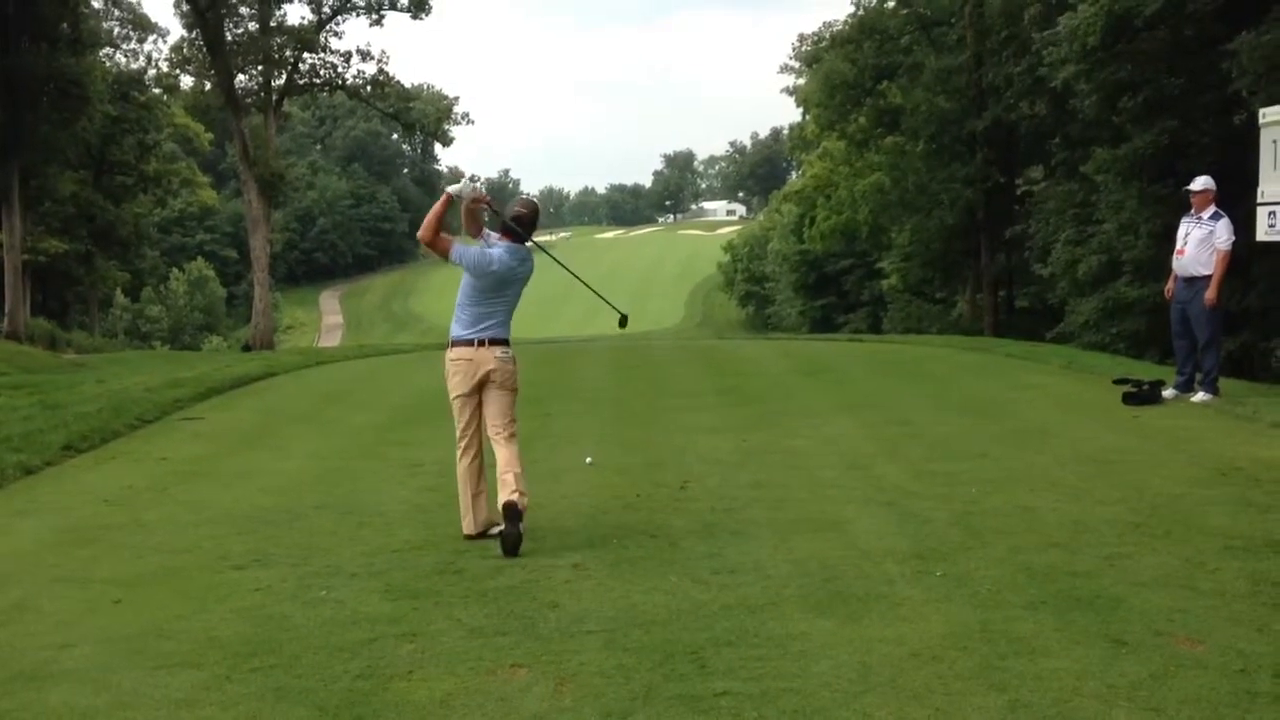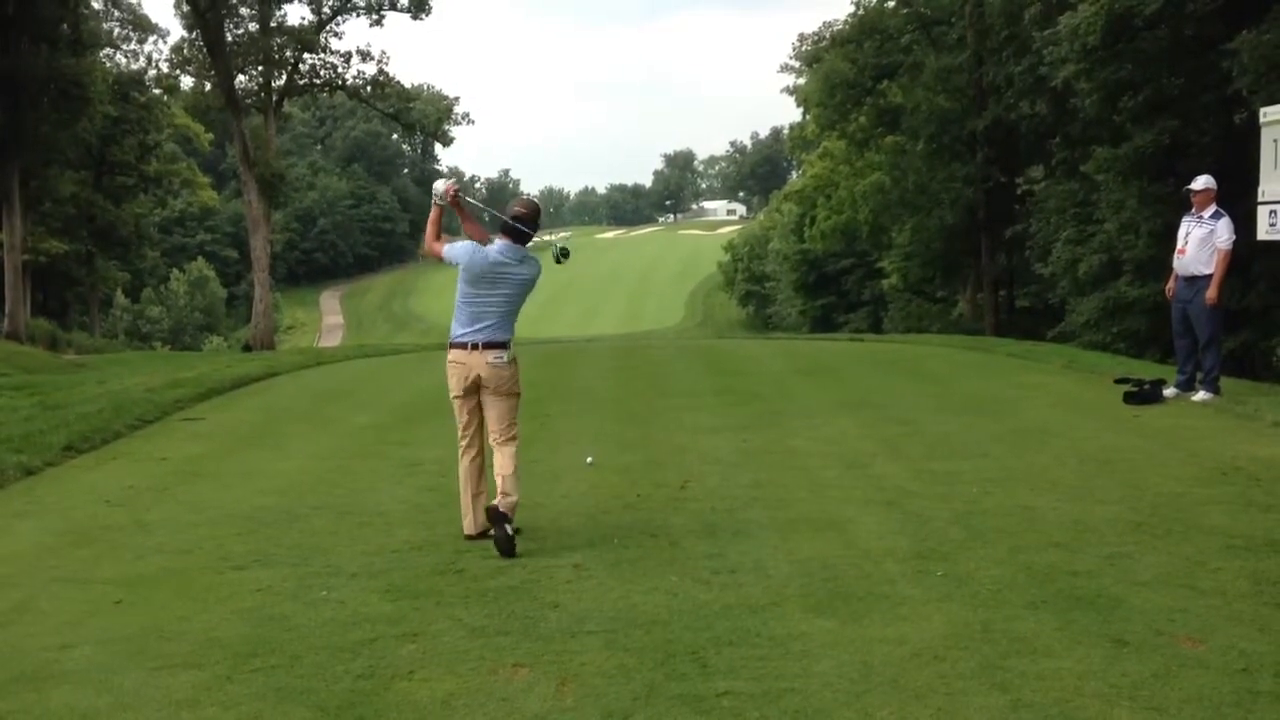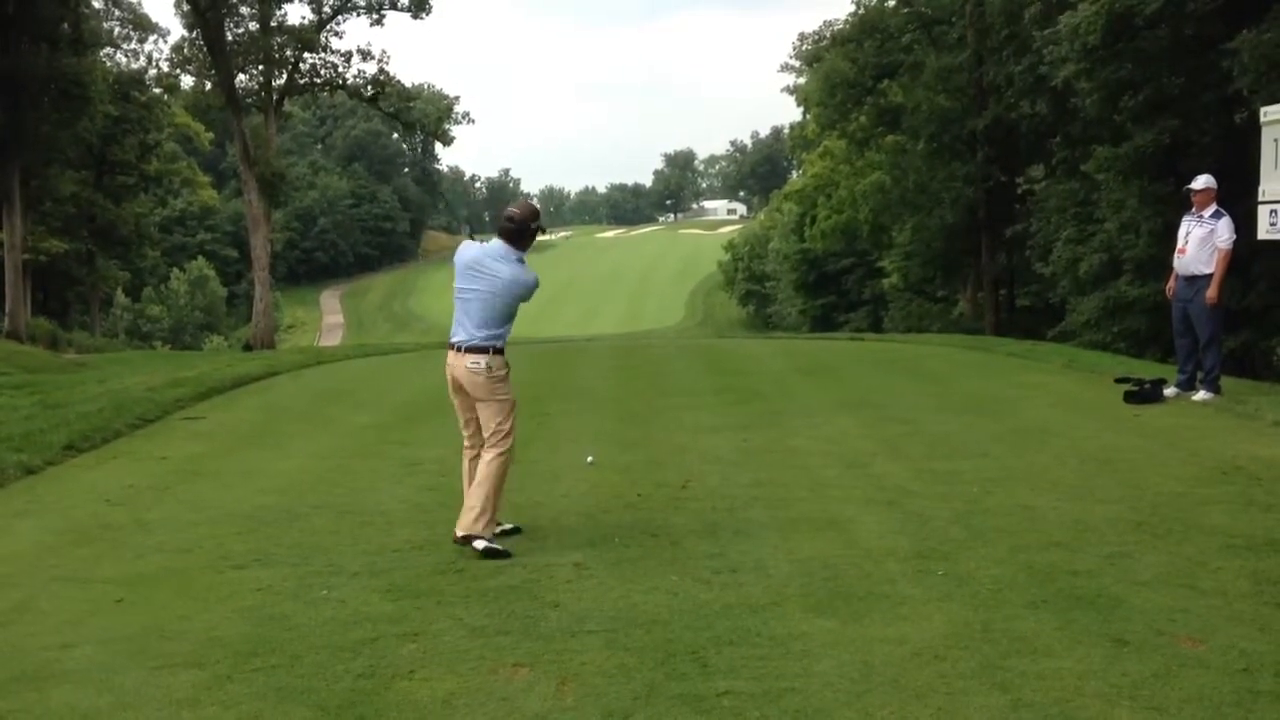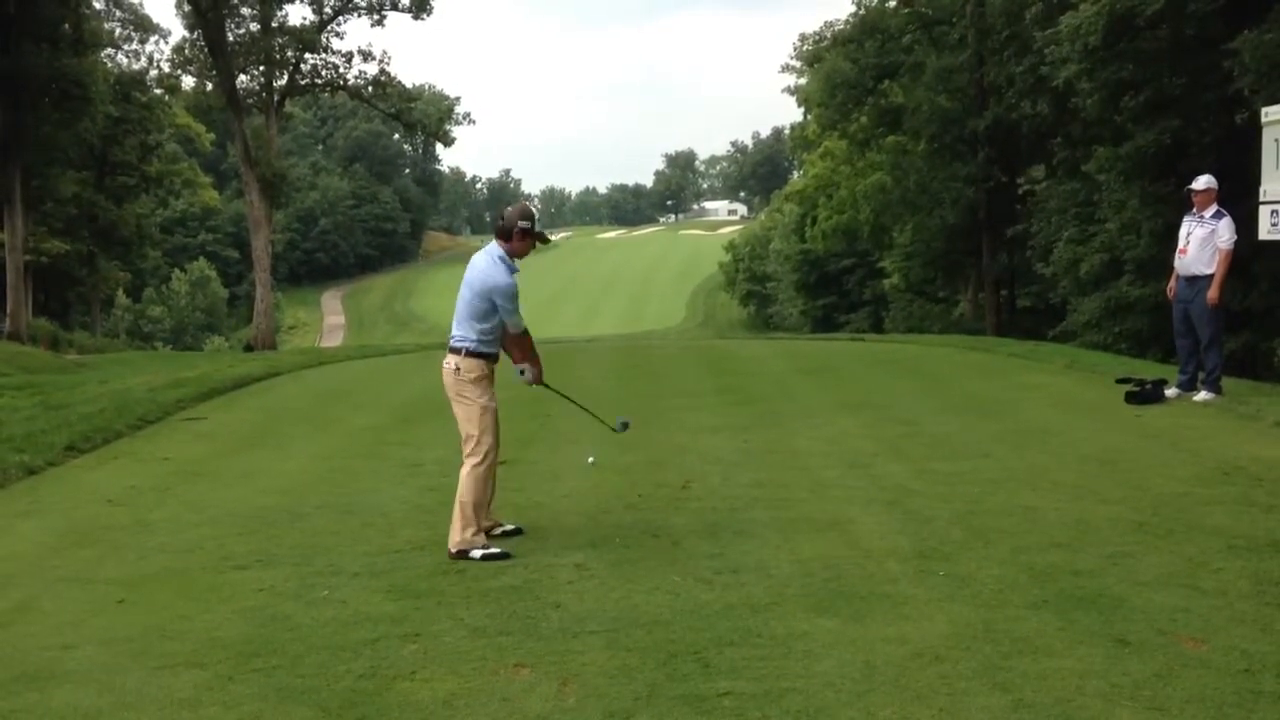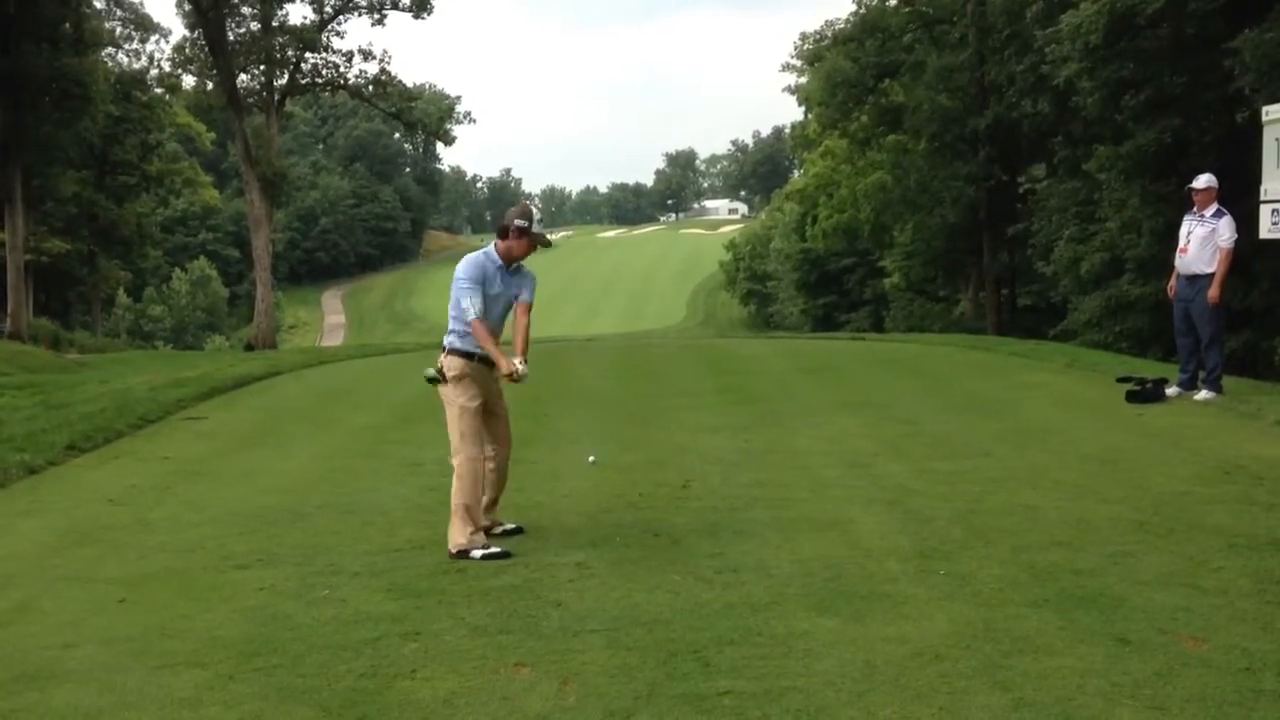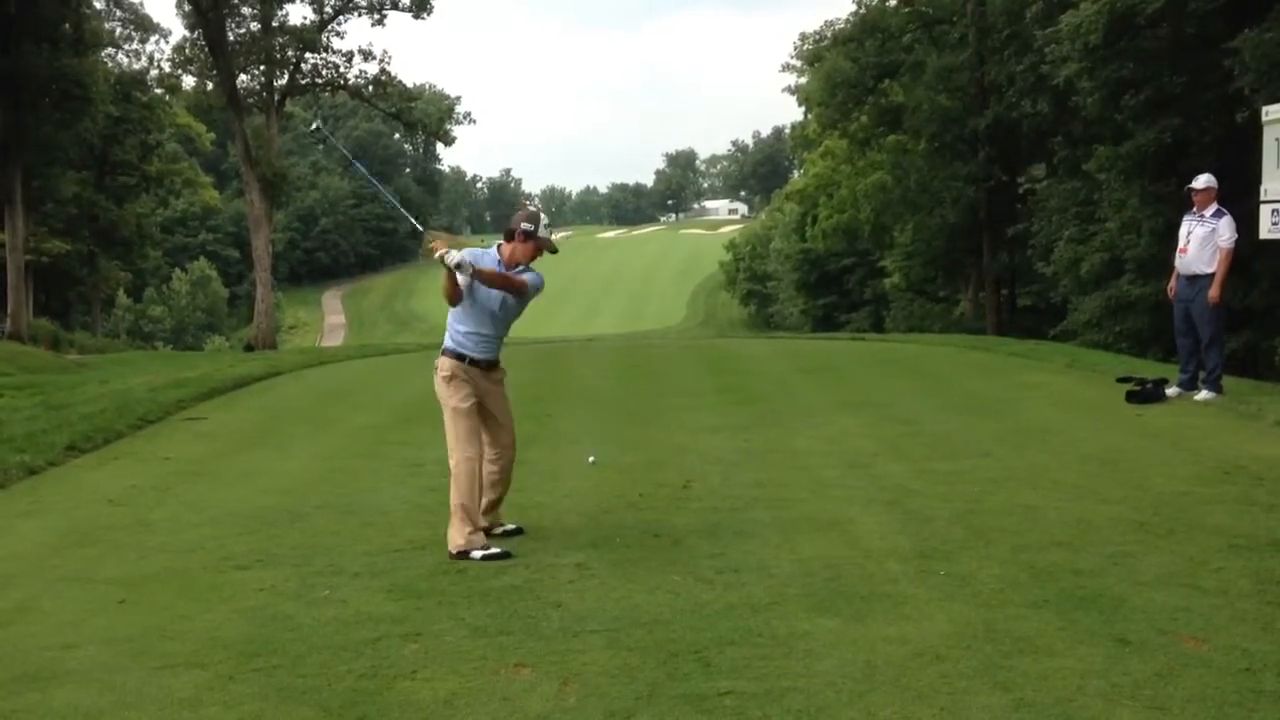
dt=0.2s
person 1, frame 1
left shoulder: (484, 259)
right shoulder: (525, 260)
left elbow: (426, 236)
right elbow: (480, 233)
left wrist: (451, 195)
right wrist: (471, 203)
left hip: (461, 357)
right hip: (500, 357)
left knee: (468, 444)
right knee: (504, 437)
left ankle: (476, 521)
right ankle: (512, 502)
person 1, frame 2
left shoulder: (474, 255)
right shoulder: (532, 269)
left elbow: (430, 246)
left wrist: (441, 202)
right wrist: (459, 206)
left hip: (459, 357)
right hip: (498, 360)
left knee: (470, 442)
right knee: (505, 440)
left ankle: (478, 516)
right ankle: (501, 506)
person 1, frame 3
left shoulder: (466, 251)
right shoulder: (527, 280)
left hip: (457, 358)
right hip: (487, 364)
left knee: (475, 445)
right knee: (498, 447)
left ankle: (481, 520)
right ankle: (472, 530)
person 1, frame 4
left shoulder: (488, 259)
right shoulder: (502, 279)
right elbow: (515, 332)
left wrist: (520, 359)
right wrist: (536, 365)
left hip: (473, 365)
right hip: (469, 368)
left knee: (485, 447)
right knee: (480, 453)
left ankle: (483, 520)
right ankle: (464, 539)
person 1, frame 5
left shoulder: (524, 277)
right shoulder: (473, 264)
left elbow: (523, 316)
right elbow: (478, 324)
left wrist: (520, 359)
right wrist: (500, 359)
left hip: (487, 369)
right hip: (459, 367)
left knee: (499, 446)
right knee: (469, 453)
left ankle: (485, 519)
right ankle: (464, 539)
person 1, frame 6
left shoulder: (533, 280)
right shoulder: (470, 255)
left elbow: (505, 282)
right elbow: (453, 298)
left wrist: (468, 268)
right wrist: (450, 264)
left hip: (490, 371)
right hip: (455, 369)
left knee: (503, 448)
right knee: (466, 455)
left ankle: (487, 519)
right ankle: (465, 540)
person 2, frame 1
left shoulder: (1219, 221)
right shoulder: (1186, 219)
left elbow: (1223, 256)
left wrist: (1213, 288)
right wrist: (1171, 280)
left hip: (1202, 285)
right hip: (1181, 284)
left knee: (1206, 338)
right knee: (1181, 336)
left ankle: (1208, 387)
right ankle: (1183, 383)
person 2, frame 2
left shoulder: (1220, 220)
right shoulder: (1187, 218)
left elbow: (1223, 255)
left wrist: (1214, 287)
right wrist: (1172, 279)
left hip: (1203, 284)
right hip: (1182, 283)
left knee: (1207, 337)
right knee: (1182, 335)
left ankle: (1209, 386)
right ankle: (1184, 382)
person 2, frame 3
left shoulder: (1220, 220)
right shoulder: (1187, 217)
left elbow: (1224, 254)
left wrist: (1214, 286)
right wrist: (1173, 278)
left hip: (1203, 283)
right hip: (1182, 282)
left knee: (1207, 337)
right knee: (1182, 335)
left ankle: (1210, 385)
right ankle: (1184, 381)
person 2, frame 4
left shoulder: (1221, 220)
right shoulder: (1188, 218)
left elbow: (1225, 255)
left wrist: (1215, 287)
right wrist: (1173, 279)
left hip: (1204, 283)
right hip: (1183, 283)
left knee: (1209, 337)
right knee: (1183, 335)
left ankle: (1211, 386)
right ankle: (1186, 382)
person 2, frame 5
left shoulder: (1222, 219)
right shoulder: (1188, 217)
left elbow: (1225, 254)
left wrist: (1216, 286)
right wrist: (1174, 278)
left hip: (1204, 283)
right hip: (1184, 282)
left knee: (1209, 336)
right knee: (1184, 334)
left ankle: (1212, 385)
right ankle: (1186, 381)
person 2, frame 6
left shoulder: (1222, 219)
right shoulder: (1188, 217)
left elbow: (1225, 254)
left wrist: (1216, 286)
right wrist: (1174, 278)
left hip: (1204, 283)
right hip: (1184, 282)
left knee: (1209, 336)
right knee: (1184, 334)
left ankle: (1212, 385)
right ankle: (1186, 381)
